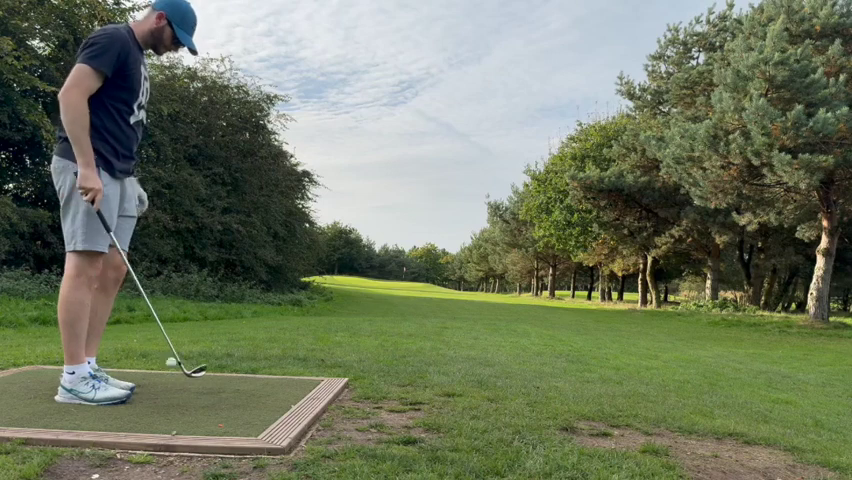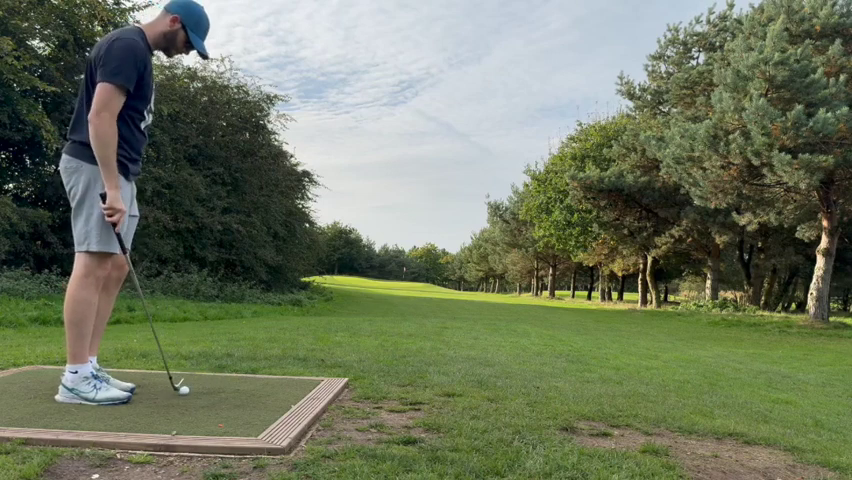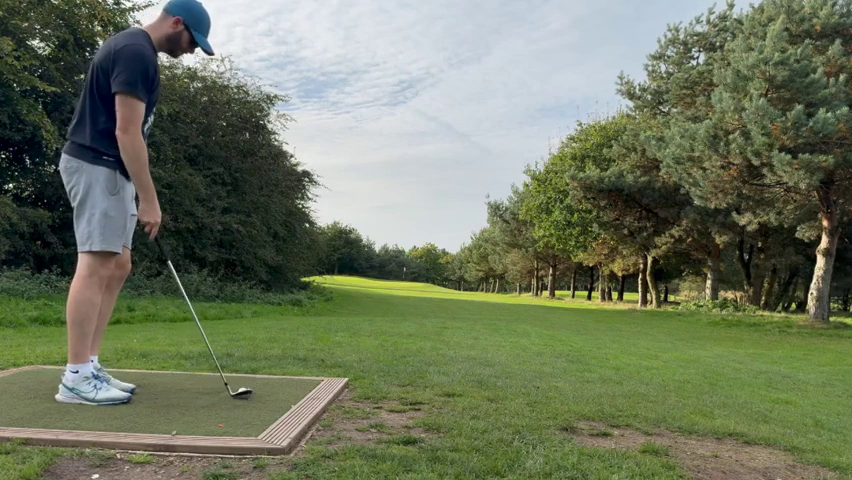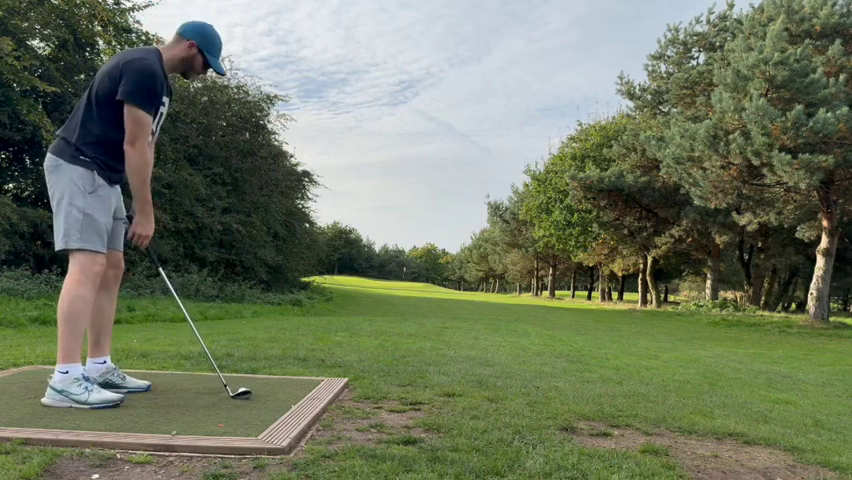
dt=1s
person 1, frame 1
left shoulder: (136, 56)
right shoulder: (113, 40)
right elbow: (70, 95)
left wrist: (130, 178)
right wrist: (87, 167)
left hip: (114, 174)
right hip: (89, 171)
left knee: (112, 269)
right knee: (84, 266)
left ankle: (87, 367)
right ankle: (73, 378)
person 1, frame 2
left shoulder: (138, 51)
right shoulder: (128, 46)
right elbow: (99, 118)
right wrist: (111, 187)
left hip: (117, 173)
right hip: (96, 169)
left knee: (114, 269)
right knee: (92, 266)
left ankle: (88, 368)
right ankle: (75, 378)
person 1, frame 3
left shoulder: (134, 48)
right shoulder: (136, 53)
right elbow: (128, 133)
left wrist: (139, 193)
right wrist: (150, 200)
left hip: (109, 169)
right hip: (97, 167)
left knee: (117, 269)
right knee: (95, 267)
left ankle: (89, 366)
right ankle: (76, 377)
person 1, frame 4
left shoulder: (160, 80)
right shoulder: (143, 69)
left elbow: (145, 146)
right elbow: (134, 147)
left wrist: (141, 207)
right wrist: (145, 214)
left hip: (100, 175)
right hip: (78, 168)
left knee: (112, 270)
right knee: (88, 267)
left ankle: (99, 367)
right ankle: (65, 379)
